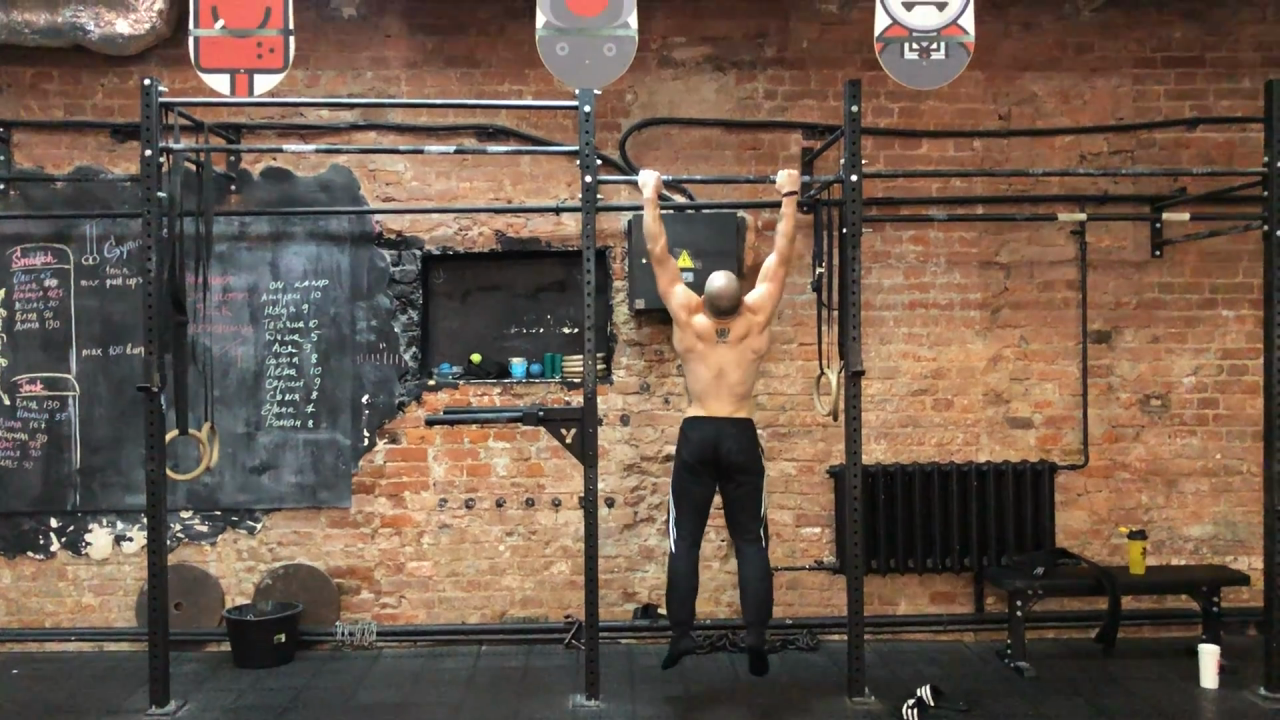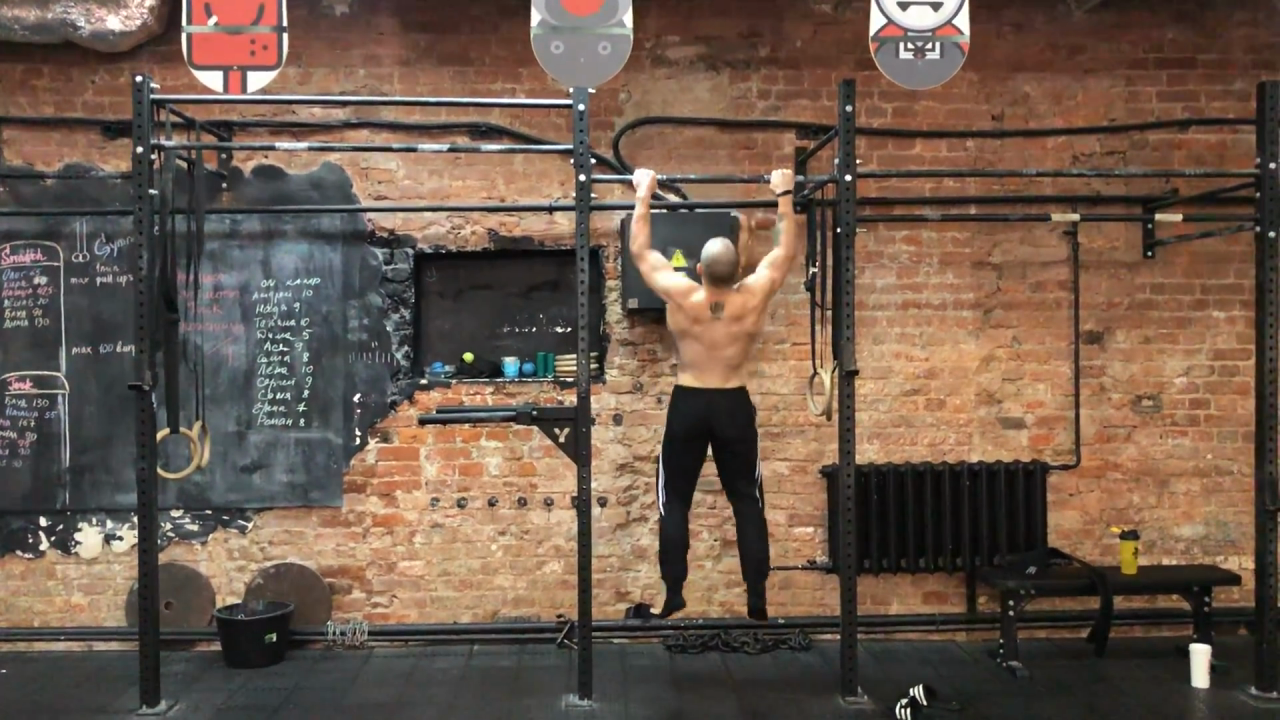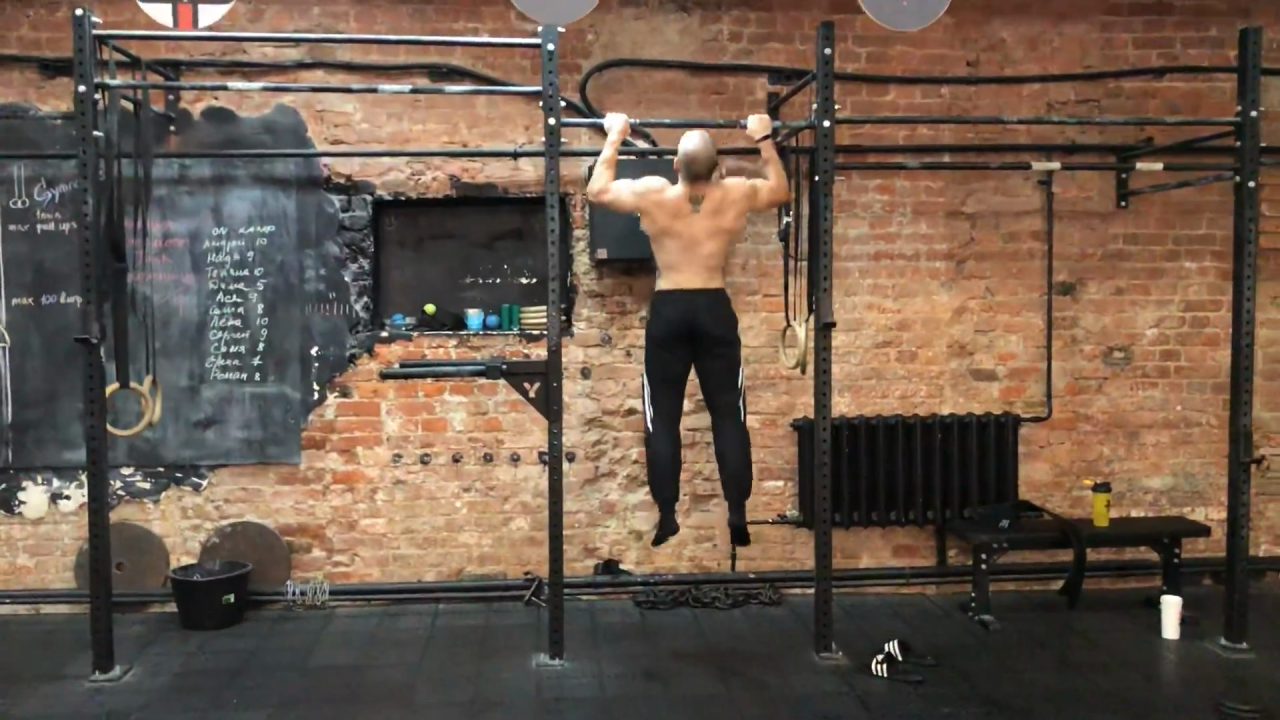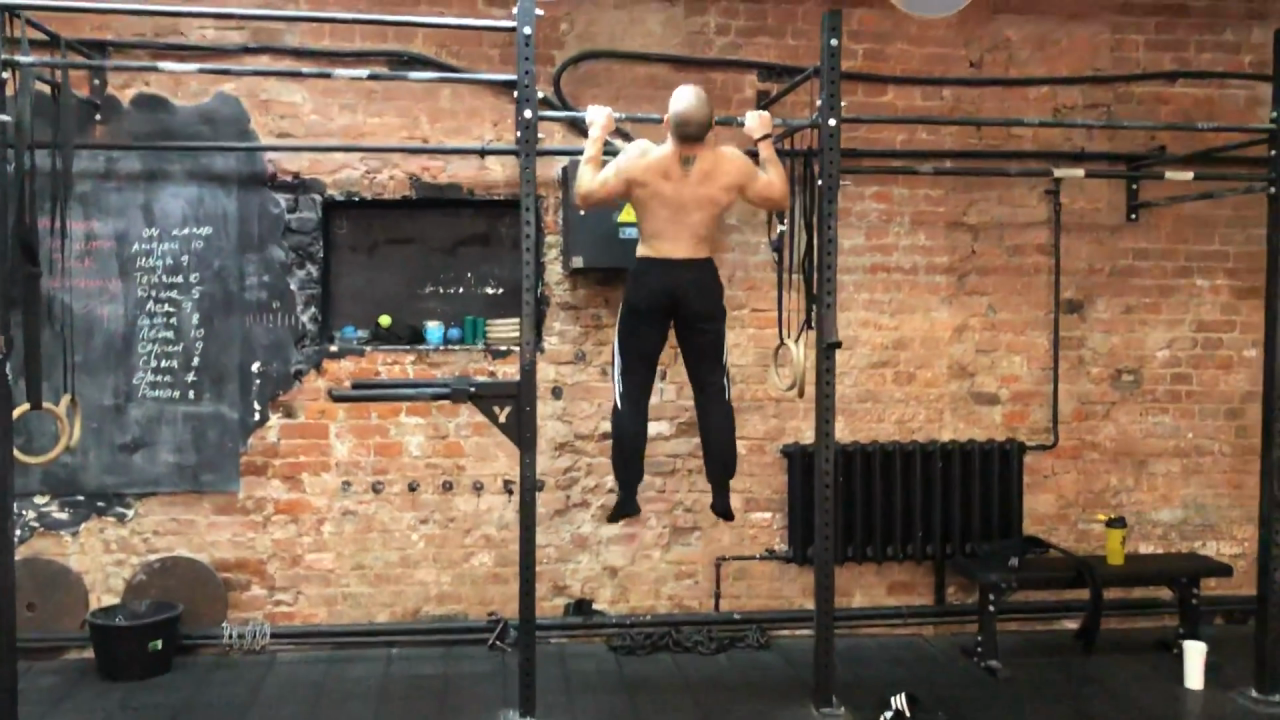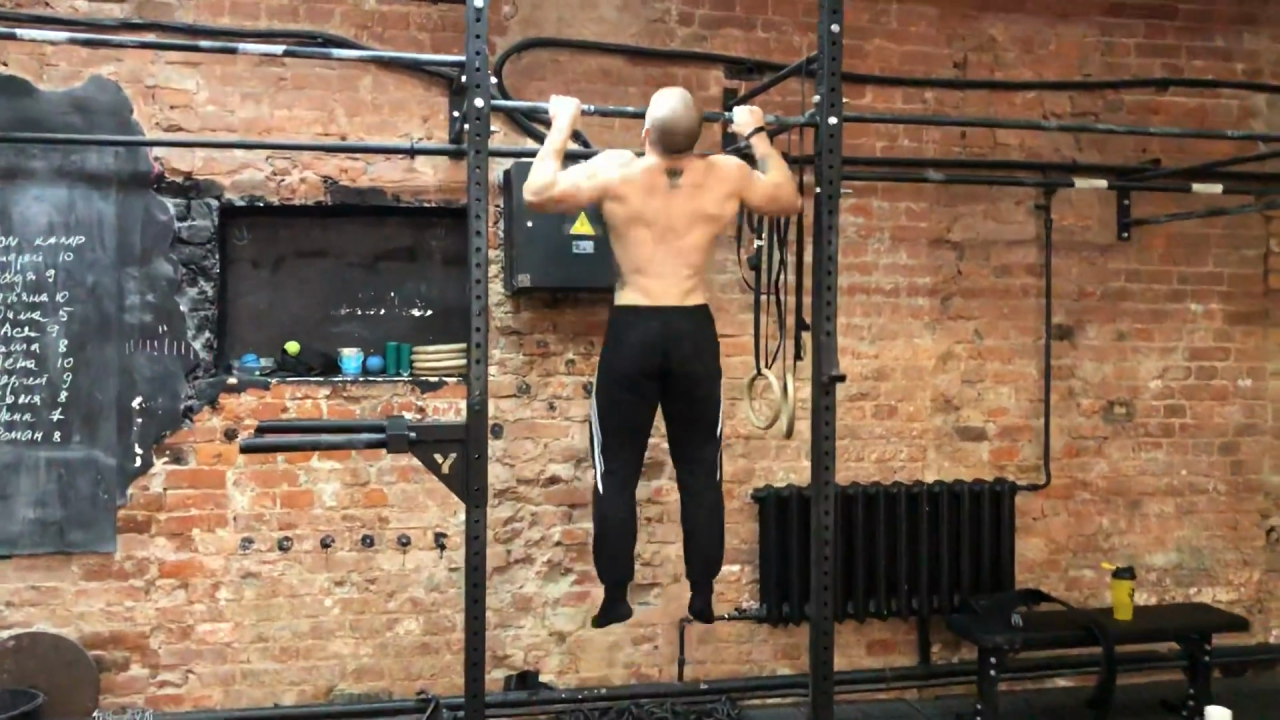
dt=1s
person 1, frame 1
left shoulder: (687, 320)
right shoulder: (757, 321)
left elbow: (659, 255)
right elbow: (781, 256)
left wrist: (651, 195)
right wrist: (788, 195)
left hip: (697, 437)
right hip: (741, 438)
left knee: (685, 541)
right knee: (751, 542)
left ankle: (681, 635)
right ankle: (756, 636)
person 1, frame 2
left shoulder: (680, 296)
right shoulder: (755, 297)
left elbow: (639, 250)
right elbow: (788, 248)
left wrist: (643, 194)
right wrist: (784, 193)
left hip: (687, 407)
right hip: (734, 407)
left knee: (674, 502)
right knee: (747, 502)
left ankle: (674, 594)
right ankle: (756, 597)
person 1, frame 3
left shoulder: (652, 193)
right shoulder: (737, 193)
left elbow: (597, 191)
right elbow: (781, 191)
left wrist: (613, 139)
right wrist: (765, 139)
left hip: (668, 310)
right hip: (715, 310)
left knee: (662, 418)
right knee: (728, 414)
left ankle: (667, 516)
right ankle: (737, 513)
person 1, frame 4
left shoulder: (639, 158)
right shoulder: (731, 164)
left elbow: (583, 196)
right elbow: (780, 198)
left wrist: (597, 135)
right wrist: (764, 139)
left hip: (649, 278)
right hip: (700, 279)
left knee: (631, 390)
right knee: (711, 387)
left ankle: (628, 495)
right ankle: (721, 493)
person 1, frame 5
left shoulder: (617, 171)
right shoulder: (724, 175)
left elbow: (536, 193)
right elbow: (788, 199)
left wrist: (561, 126)
right wrist: (757, 133)
left hip: (631, 332)
right hip: (694, 332)
left knee: (617, 474)
right knee: (699, 469)
left ankle: (616, 597)
right ankle: (703, 595)
